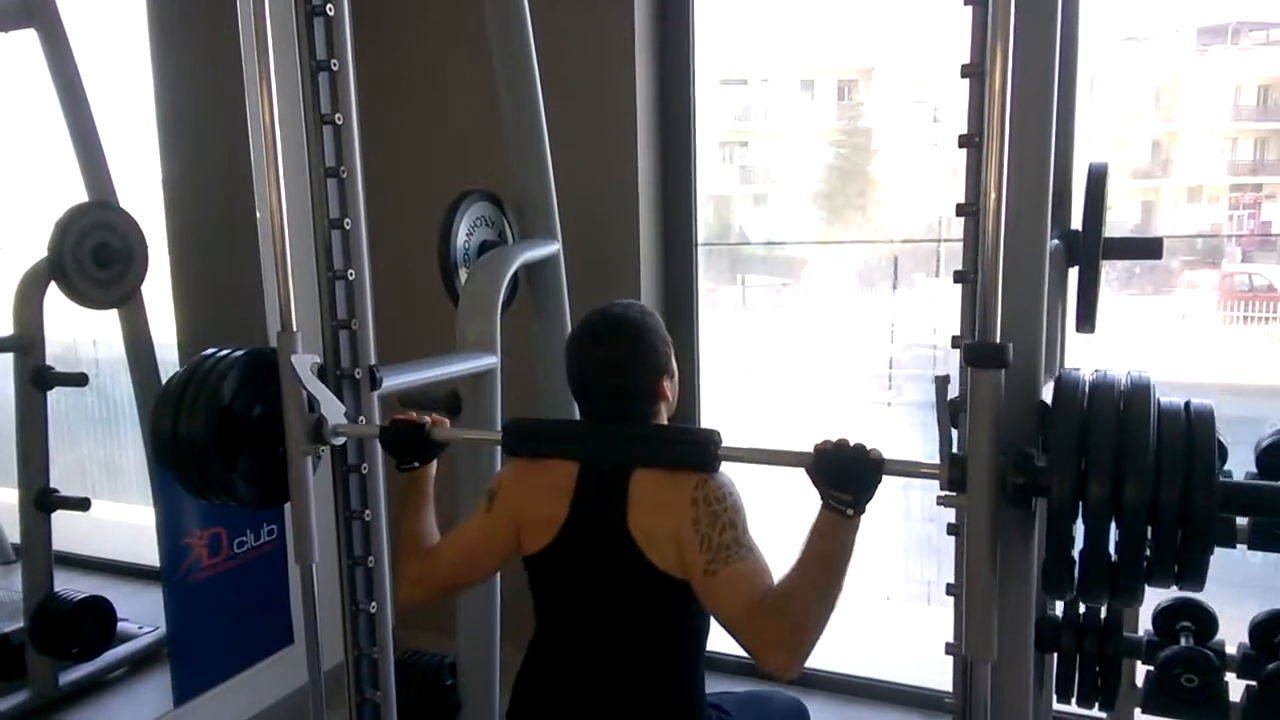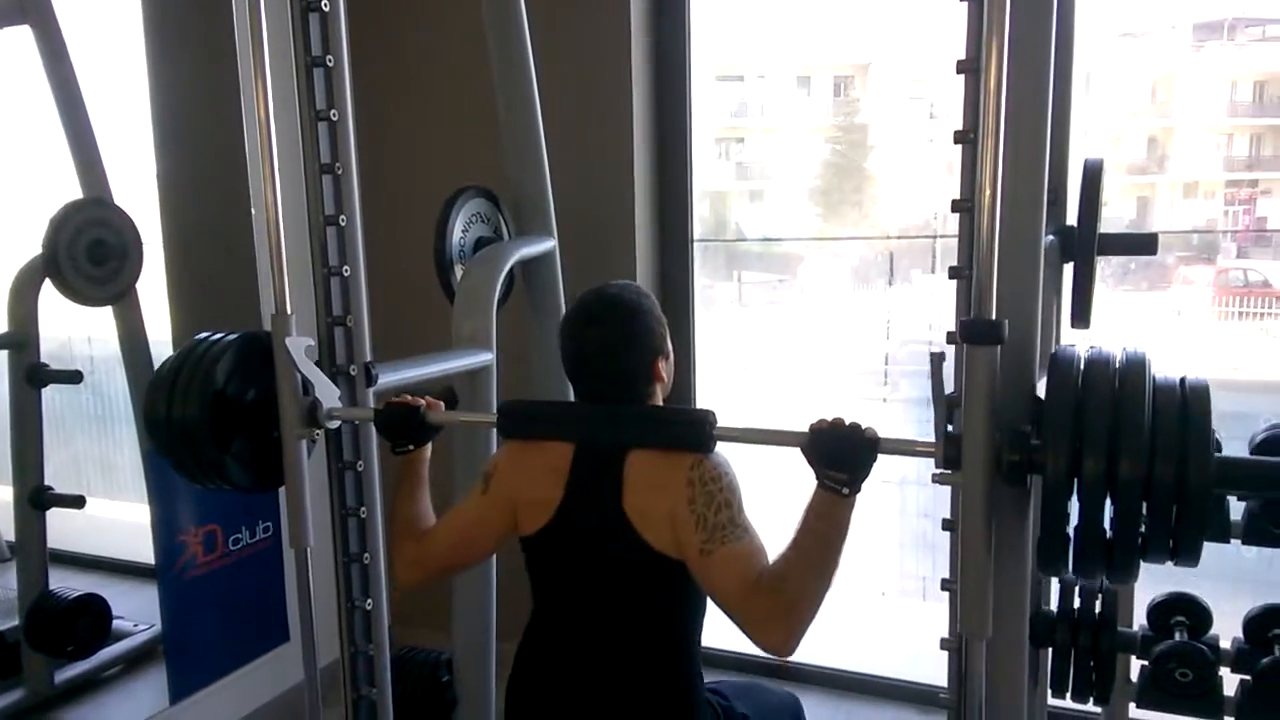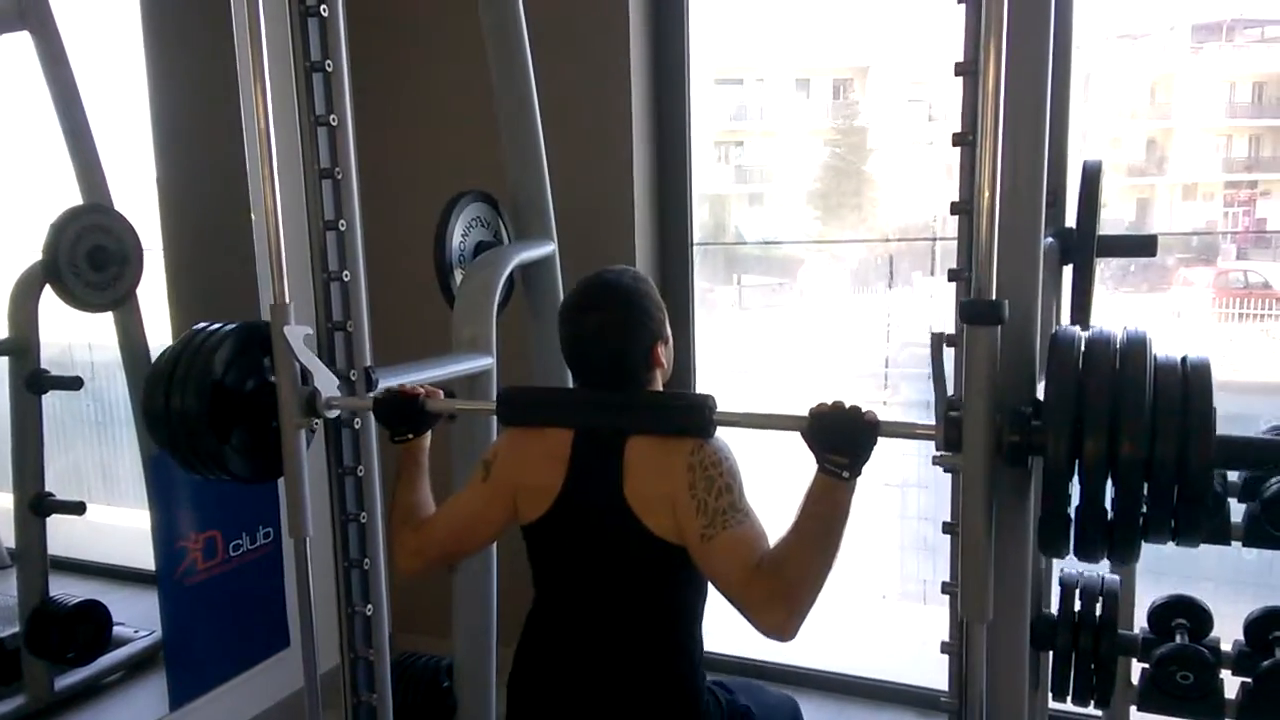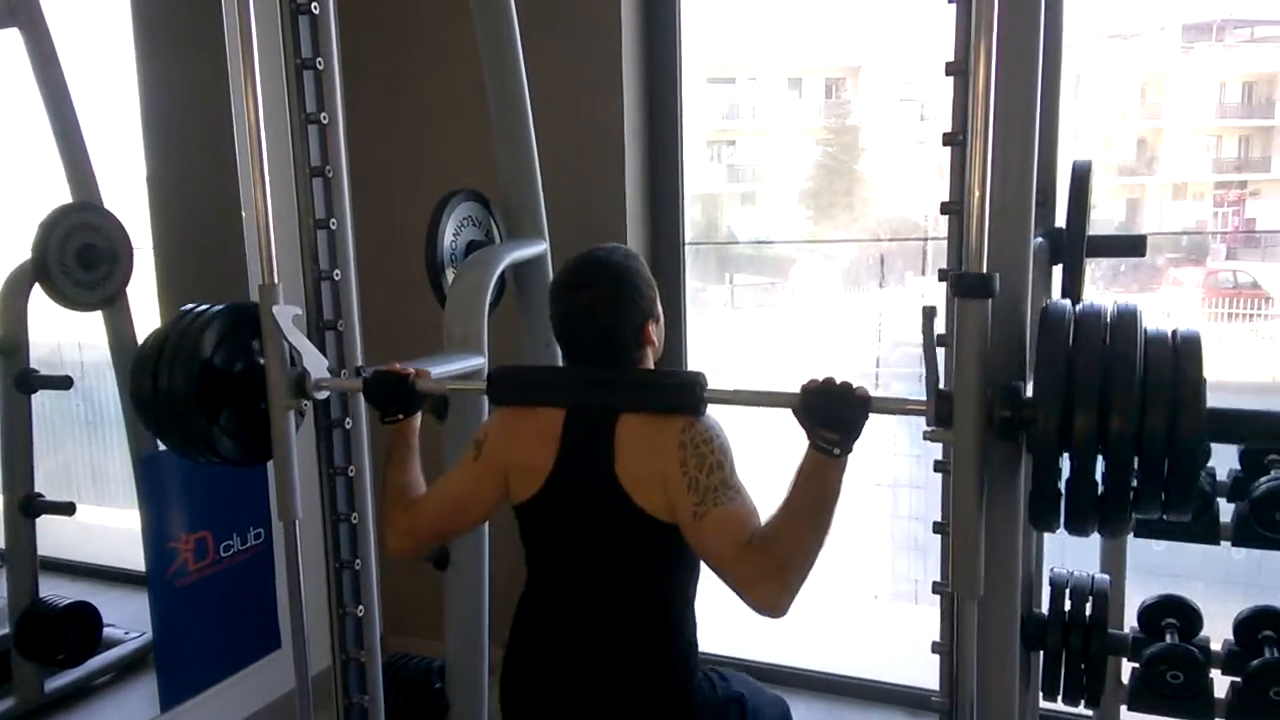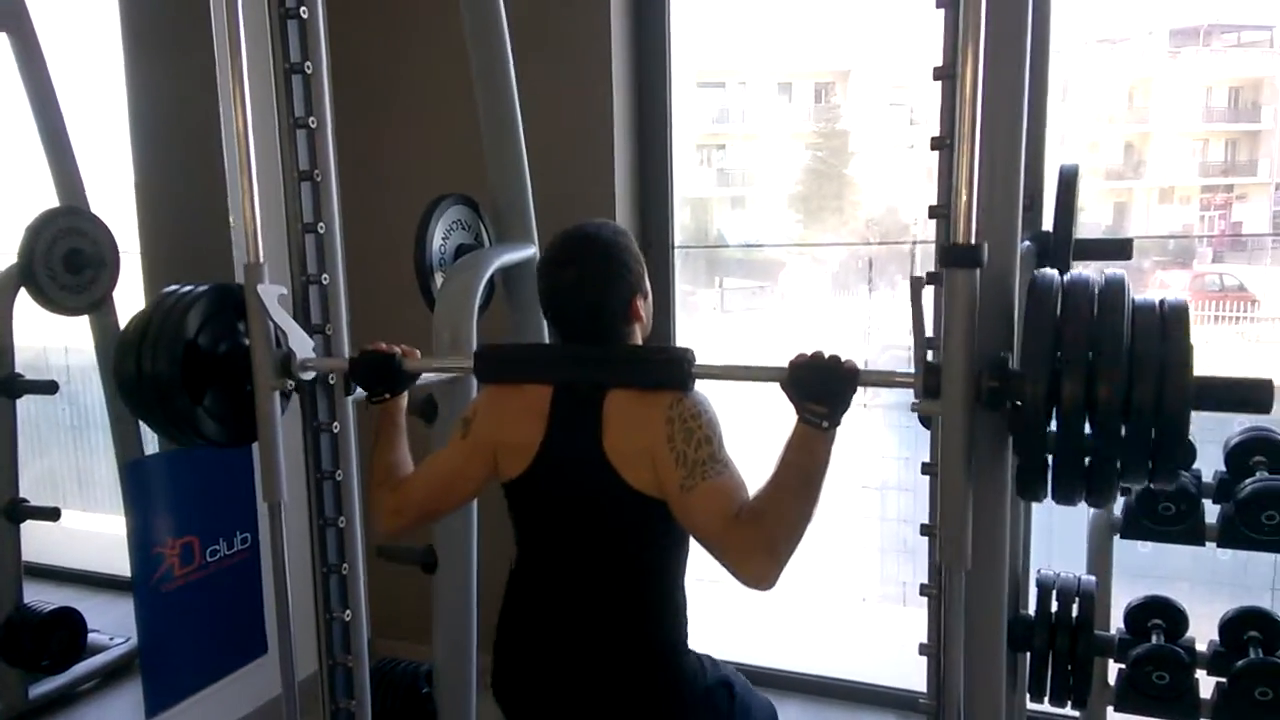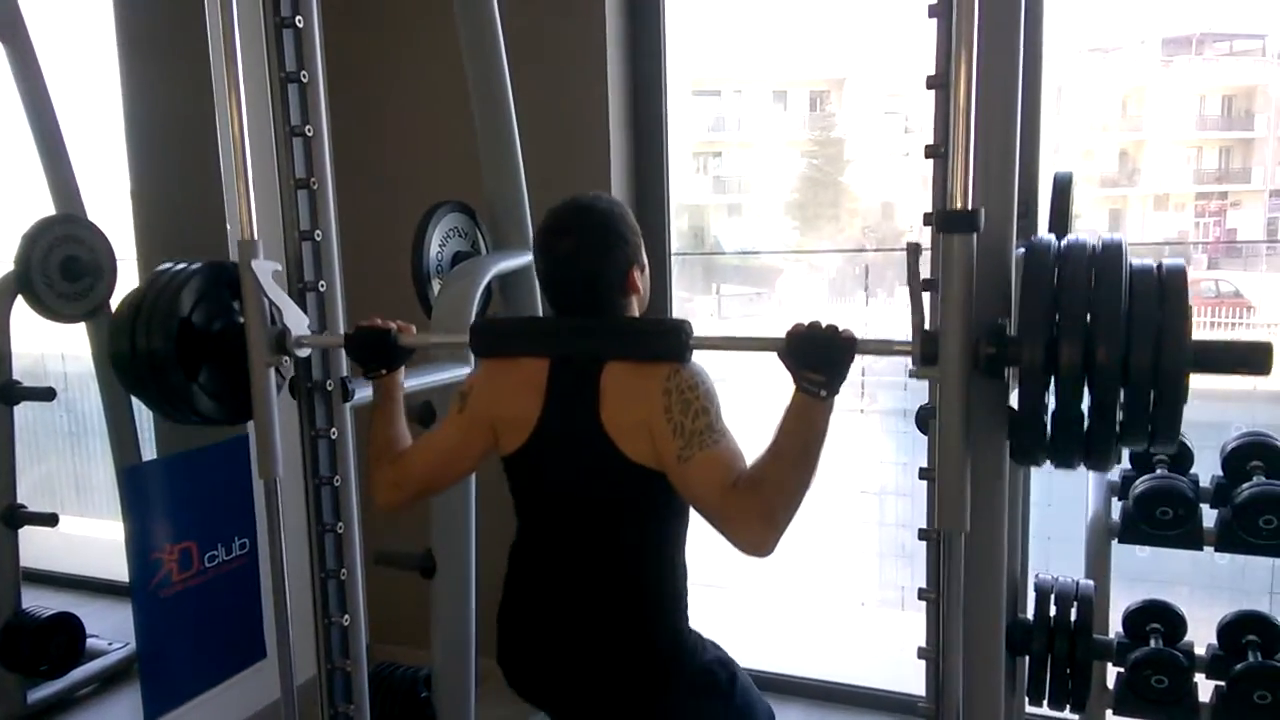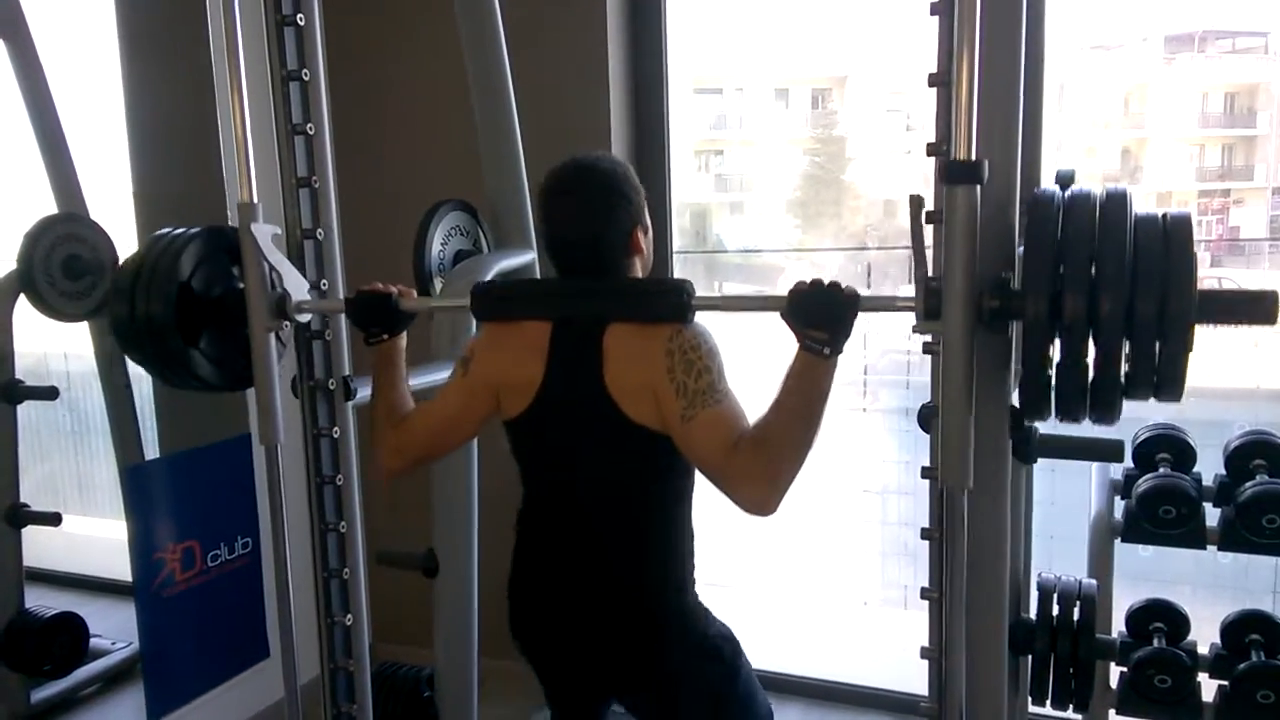
dt=0.1s
person 1, frame 1
left shoulder: (531, 477)
right shoulder: (690, 492)
left elbow: (416, 581)
right elbow: (779, 648)
left wrist: (420, 466)
right wrist: (840, 509)
person 1, frame 2
left shoulder: (526, 460)
right shoulder: (686, 472)
left elbow: (413, 563)
right elbow: (775, 625)
left wrist: (414, 448)
right wrist: (835, 488)
person 1, frame 3
left shoulder: (527, 448)
right shoulder: (686, 458)
left elbow: (414, 552)
right elbow: (776, 610)
left wrist: (414, 439)
right wrist: (836, 472)
person 1, frame 4
left shoulder: (518, 427)
right shoulder: (677, 436)
left elbow: (405, 532)
right elbow: (767, 585)
left wrist: (403, 418)
right wrist: (827, 448)
person 1, frame 5
left shoulder: (506, 403)
right shoulder: (664, 411)
left elbow: (394, 510)
right elbow: (754, 557)
left wrist: (390, 398)
right wrist: (816, 421)
left hip: (525, 676)
person 1, frame 6
left shoulder: (503, 378)
right shoulder: (662, 382)
left elbow: (393, 484)
right elbow: (752, 525)
left wrist: (387, 372)
right wrist: (813, 391)
left hip: (531, 650)
right hip: (638, 662)
person 1, frame 7
left shoulder: (507, 341)
right shoulder: (664, 343)
left elbow: (397, 449)
right elbow: (756, 485)
left wrist: (389, 340)
right wrist: (817, 349)
left hip: (541, 613)
right hip: (649, 624)
